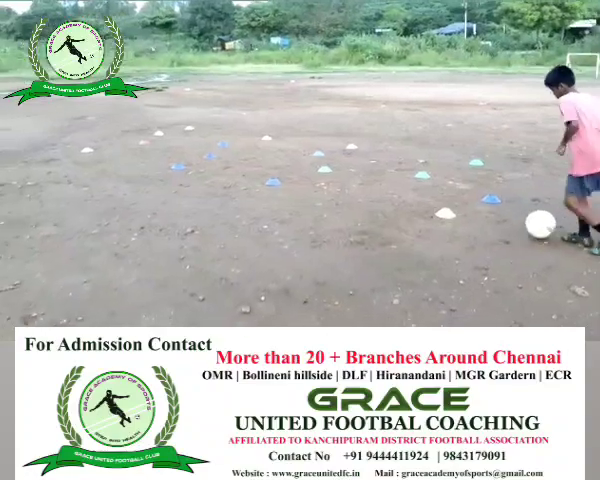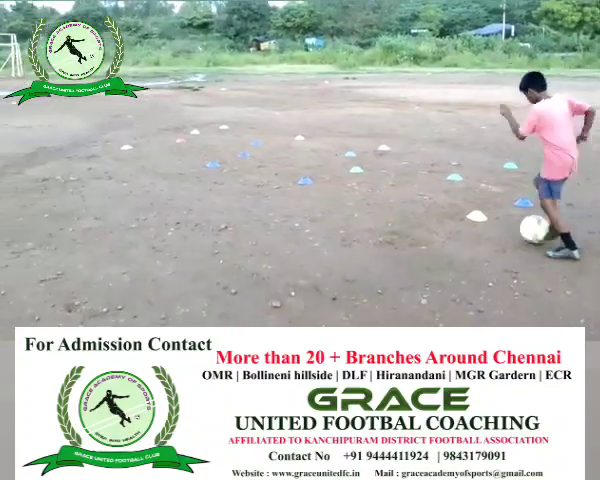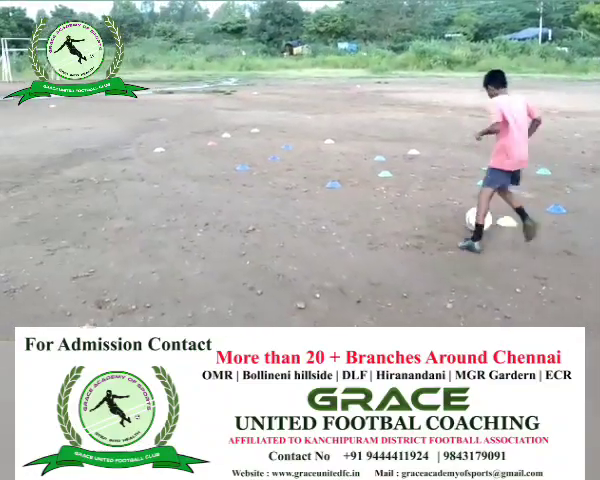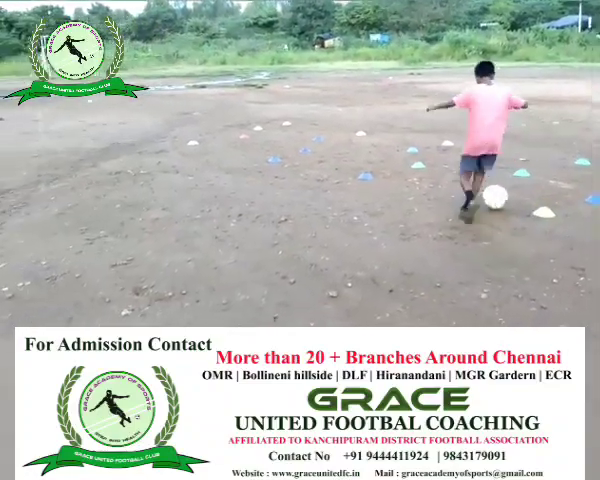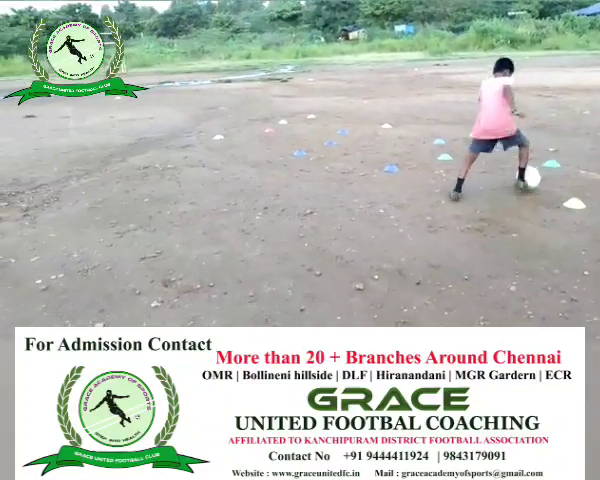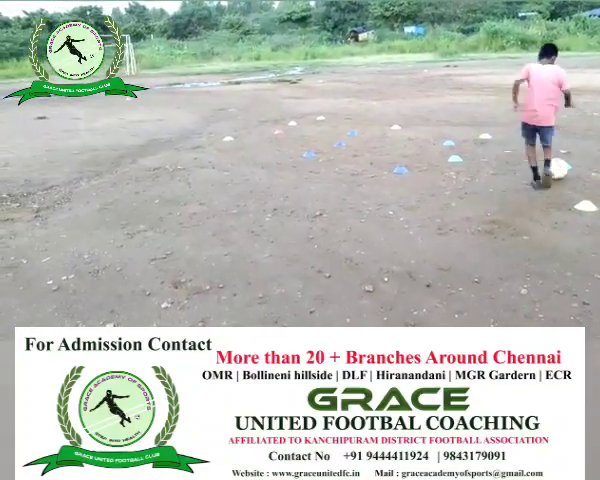
dt=0.4s
person 1, frame 1
left shoulder: (566, 101)
left elbow: (573, 124)
left wrist: (563, 144)
left hip: (584, 160)
left knee: (571, 201)
right knee: (580, 195)
right ankle: (583, 235)
person 1, frame 2
left shoulder: (538, 109)
right shoulder: (564, 99)
left elbow: (521, 135)
right elbow: (590, 110)
left wrist: (508, 115)
right wrist: (585, 132)
left hip: (556, 164)
right hip: (570, 159)
left knee: (549, 205)
right knee: (538, 182)
left ankle: (571, 248)
right ankle: (555, 227)
person 1, frame 3
left shoulder: (496, 103)
right shoulder: (521, 100)
left elbow: (497, 126)
right elbow: (537, 120)
left wrist: (482, 132)
left hip: (504, 158)
right hip: (521, 157)
left knee: (485, 195)
right knee: (503, 190)
left ankle: (476, 240)
right ankle: (527, 220)
person 1, frame 4
left shoulder: (472, 91)
right shoulder: (505, 91)
left elbow: (452, 103)
right elbow: (524, 105)
left wrist: (434, 107)
right wrist: (508, 106)
left hip: (475, 143)
right hip: (494, 143)
left knee: (464, 176)
right knee: (479, 175)
left ankle: (471, 201)
right ankle: (467, 208)
person 1, frame 5
left shoulder: (485, 83)
right shoulder: (506, 81)
right elbow: (507, 87)
right wrist: (513, 108)
left hip: (483, 129)
right hip: (504, 127)
left knee: (469, 159)
right knee: (524, 144)
left ankle: (456, 191)
right ankle: (521, 180)
person 1, frame 6
left shoulder: (530, 68)
right shoulder: (559, 71)
left elbow: (517, 82)
right elbow: (566, 92)
left wrist: (515, 100)
right wrist: (568, 103)
left hip: (529, 116)
right hip: (547, 118)
left knee: (530, 145)
right knee: (547, 147)
left ankle: (536, 178)
right ankle: (547, 168)
